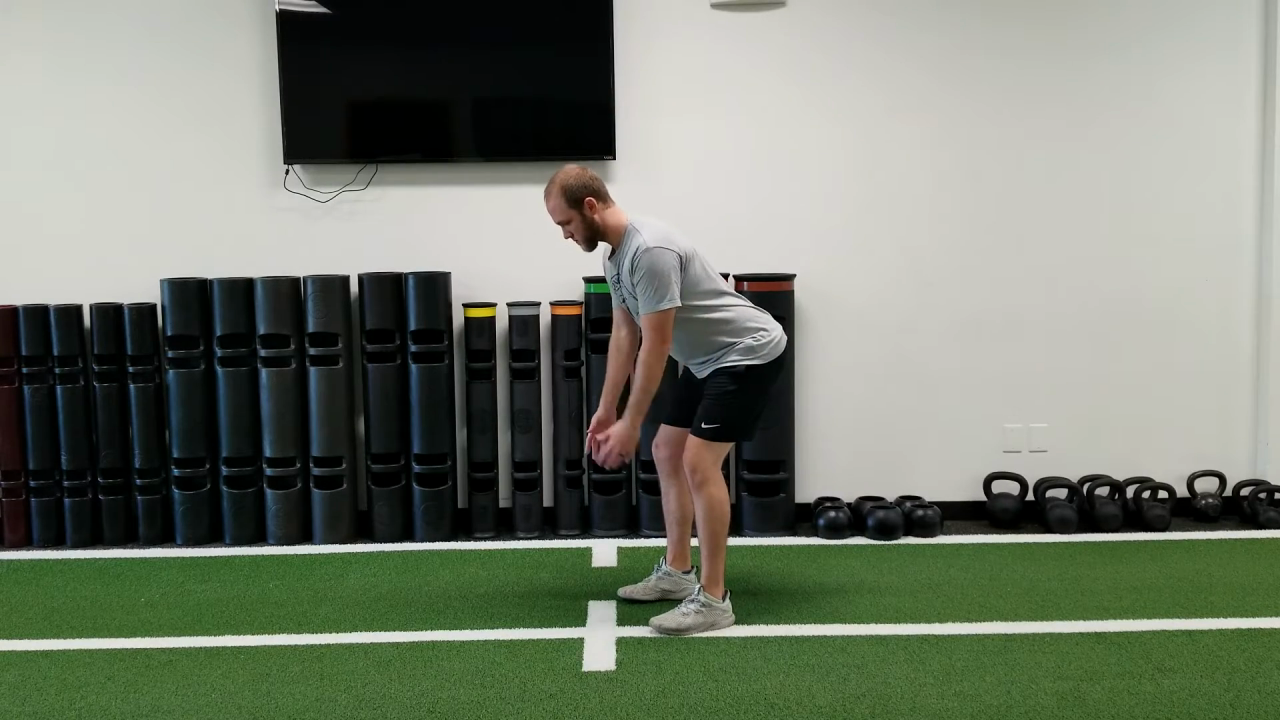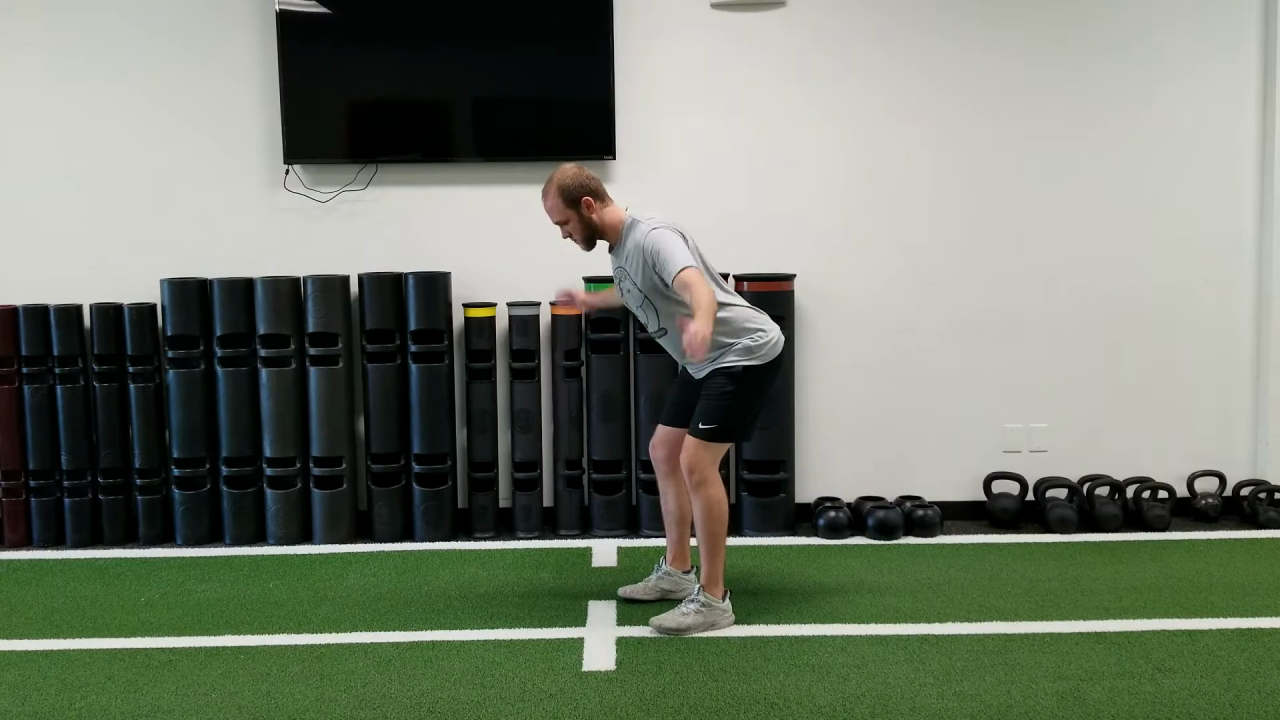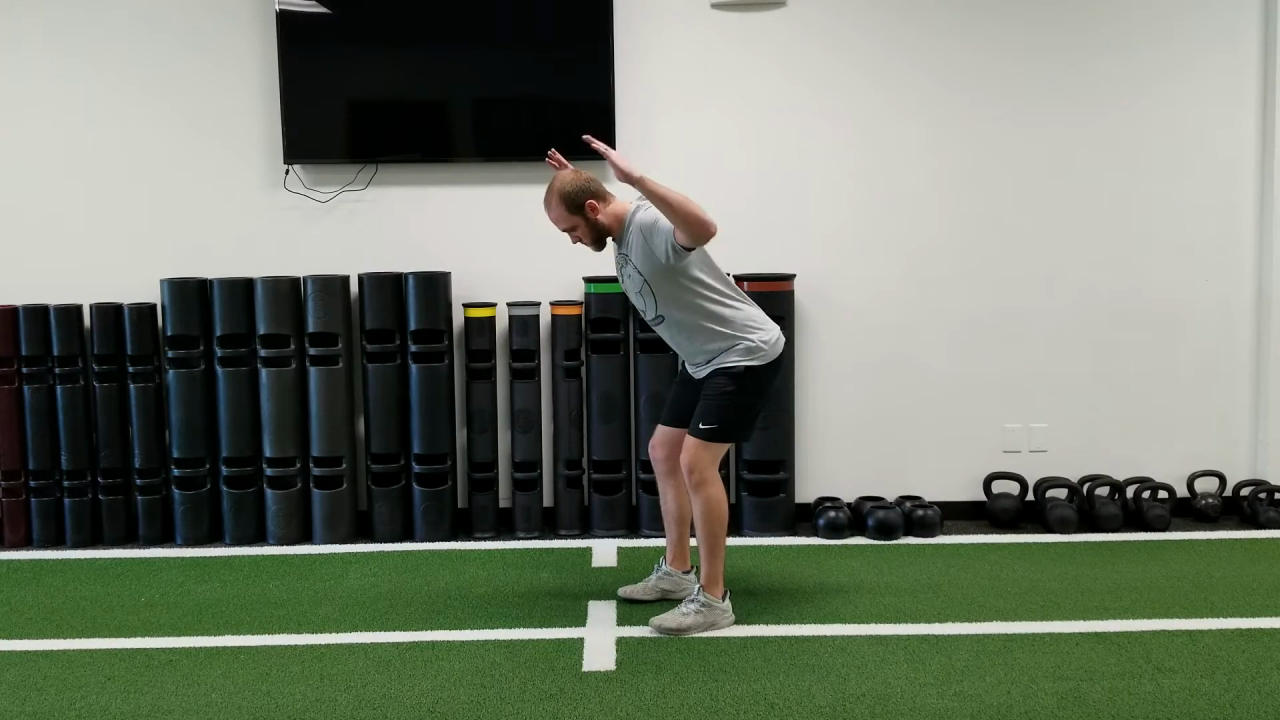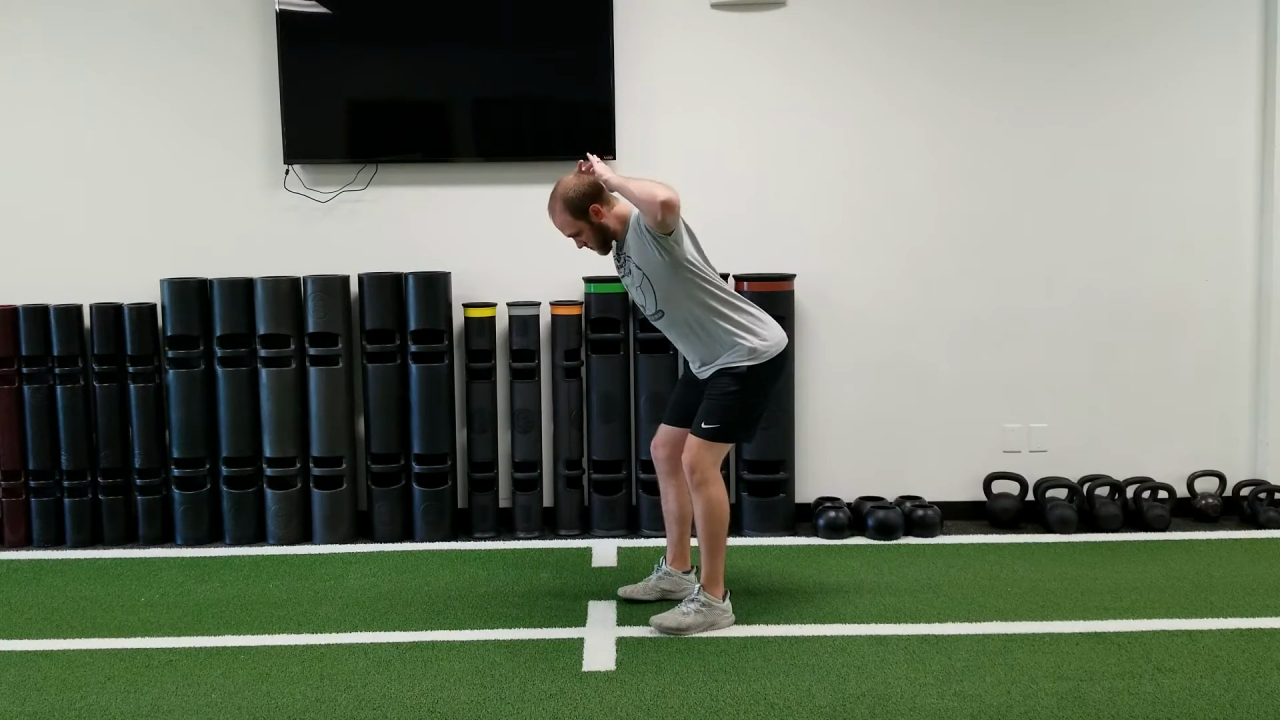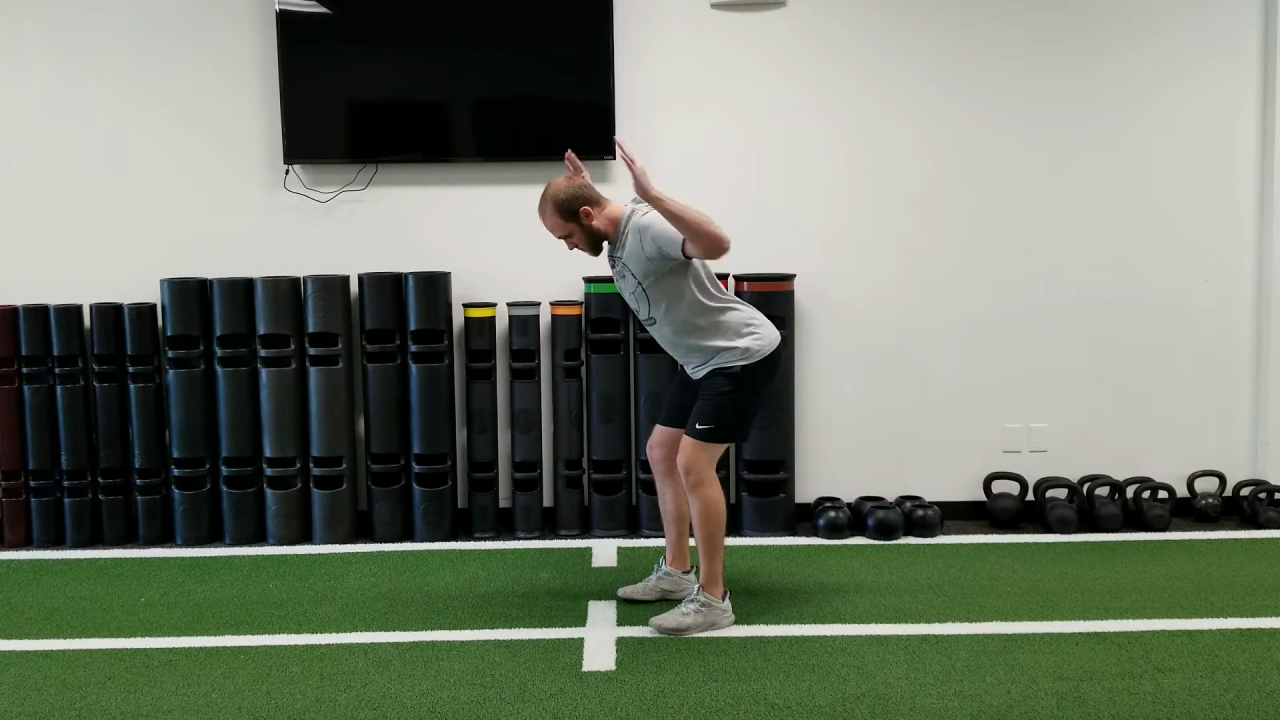
dt=0.4s
person 1, frame 1
left shoulder: (650, 250)
right shoulder: (615, 255)
left elbow: (656, 346)
right elbow: (624, 334)
left wrist: (630, 423)
right wrist: (605, 409)
left hip: (749, 352)
right hip: (710, 357)
left knee: (699, 463)
right knee: (667, 452)
left ankle: (712, 598)
right ankle: (676, 571)
person 1, frame 2
left shoulder: (650, 238)
right shoulder: (619, 246)
left elbow: (699, 287)
left wrist: (701, 325)
right wrist: (591, 300)
left hip: (746, 353)
right hip: (712, 355)
left knee: (697, 463)
right knee: (663, 452)
left ankle: (713, 598)
right ankle: (677, 571)
person 1, frame 3
left shoulder: (649, 223)
right shoulder: (624, 231)
left elbow: (704, 230)
left wrist: (636, 178)
right wrist: (574, 179)
left hip: (746, 353)
right hip: (706, 357)
left knee: (696, 463)
right knee: (663, 452)
left ankle: (712, 598)
right ankle: (677, 571)
person 1, frame 4
left shoulder: (650, 226)
right shoulder: (622, 238)
left elbow: (666, 200)
left wrist: (610, 177)
right wrist: (592, 182)
left hip: (749, 354)
right hip: (709, 359)
left knee: (698, 463)
right knee: (665, 453)
left ankle: (712, 598)
right ankle: (676, 571)
person 1, frame 5
left shoulder: (647, 226)
right shoulder: (618, 235)
left elbow: (716, 243)
left wrist: (649, 191)
right wrist: (583, 186)
left hip: (742, 353)
right hip: (705, 358)
left knee: (693, 463)
right knee: (661, 453)
left ankle: (712, 598)
right ankle: (676, 571)
